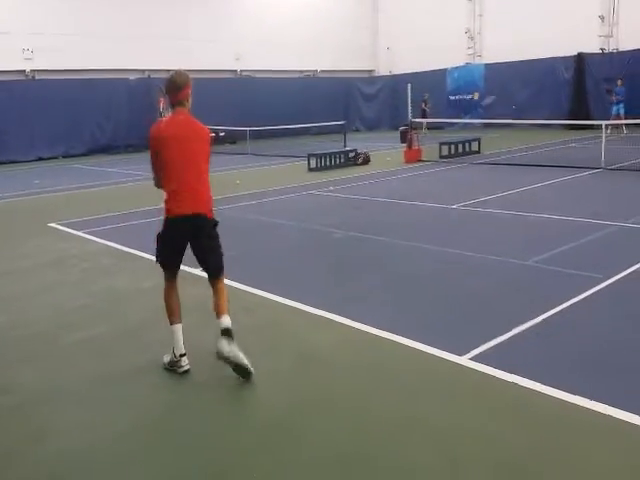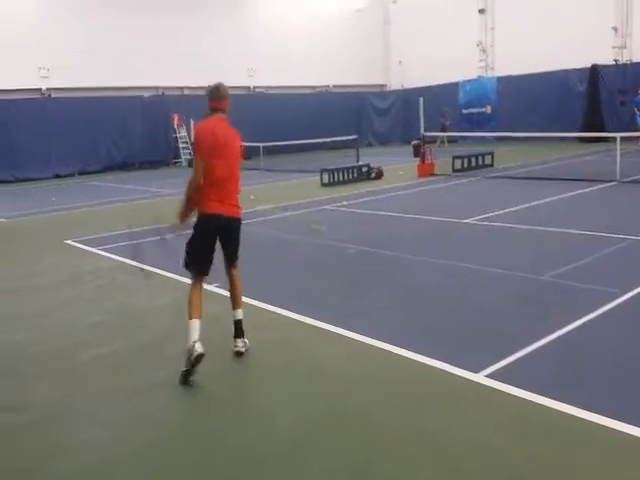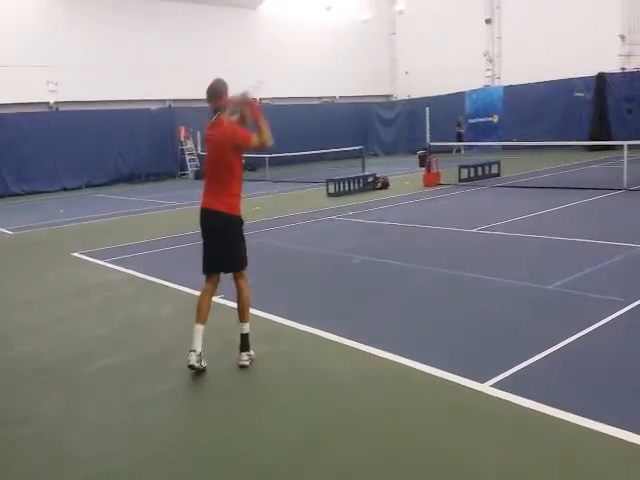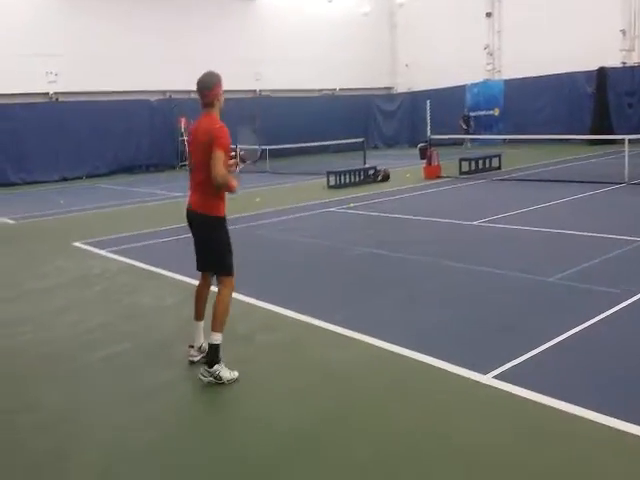
dt=0.5s
person 1, frame 1
left shoulder: (158, 131)
right shoulder: (203, 131)
left elbow: (159, 181)
left hip: (176, 215)
right hip: (205, 213)
left knee: (170, 278)
right knee: (218, 282)
left ankle: (179, 354)
right ankle: (226, 338)
person 1, frame 2
left shoulder: (203, 129)
right shoulder: (235, 136)
left elbow: (198, 180)
left wrist: (186, 210)
left hip: (210, 215)
right hip: (234, 214)
left knee: (197, 281)
right knee: (232, 268)
left ankle: (194, 344)
right ankle: (239, 336)
person 1, frame 3
left shoulder: (212, 128)
right shoulder: (234, 132)
right elbow: (266, 142)
left wrist: (243, 112)
right wrist: (254, 109)
left hip: (209, 212)
right hip: (227, 215)
left knee: (211, 281)
right knee: (240, 277)
left ankle: (195, 351)
right ankle: (244, 348)
person 1, frame 4
left shoulder: (195, 128)
right shoulder: (218, 129)
right elbow: (217, 177)
left wrist: (224, 166)
right wrist: (231, 183)
left hip: (194, 210)
right hip: (210, 214)
left knee: (206, 275)
right knee: (226, 281)
left ankle: (198, 345)
right ankle: (213, 363)
